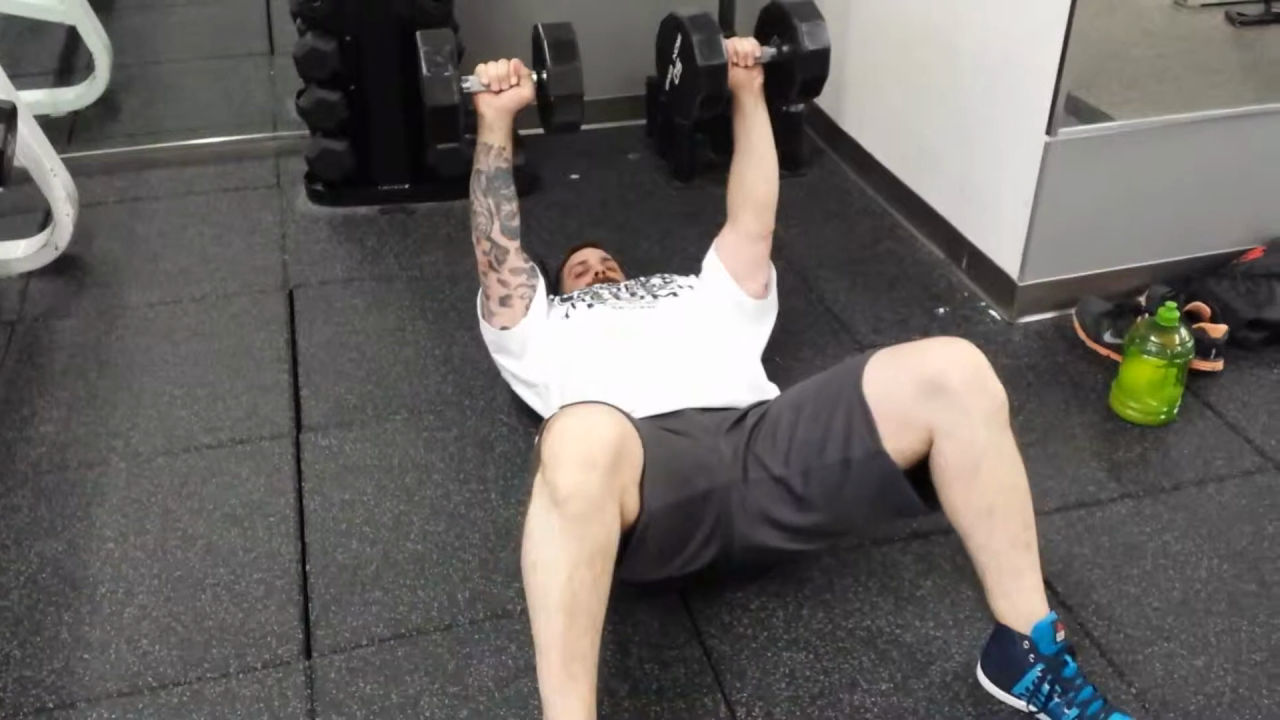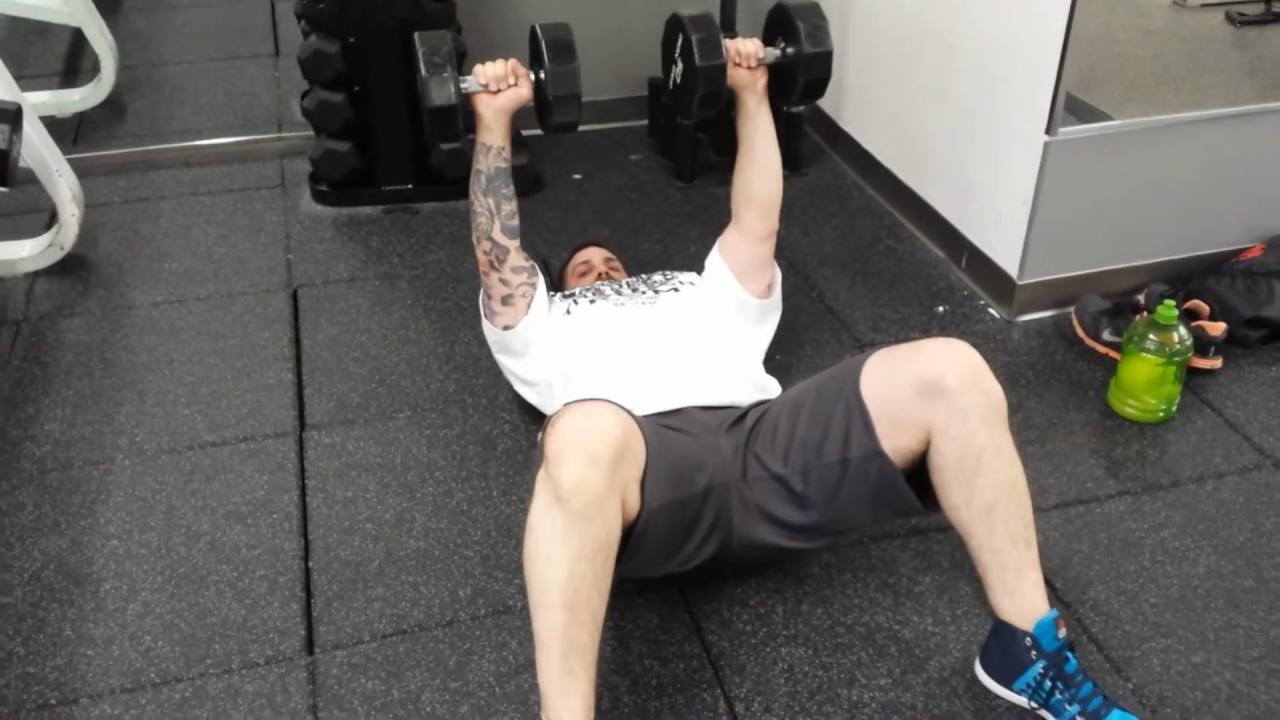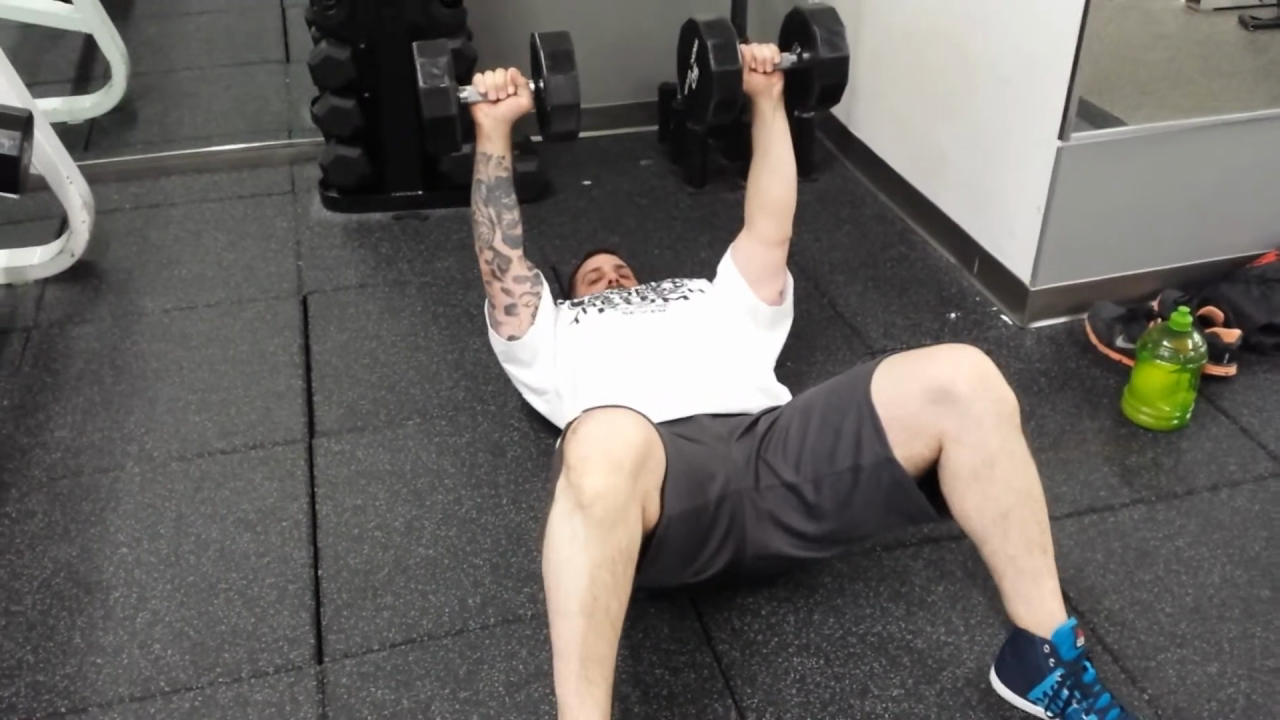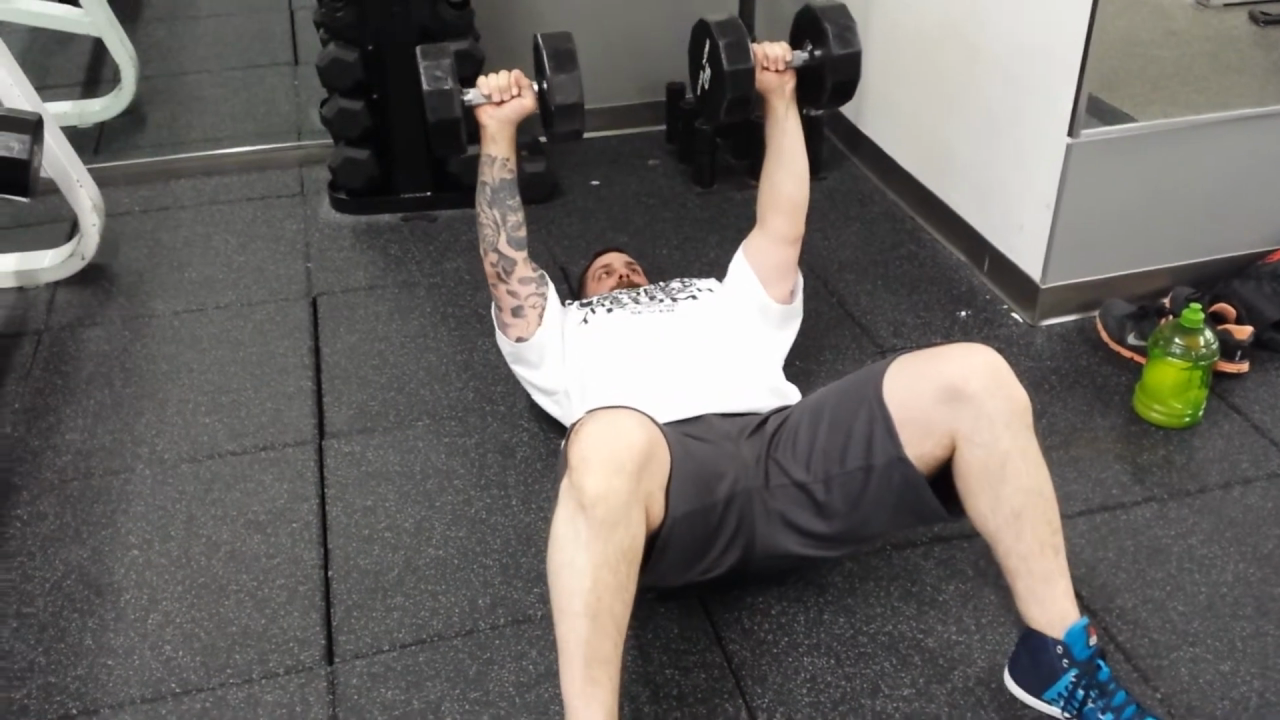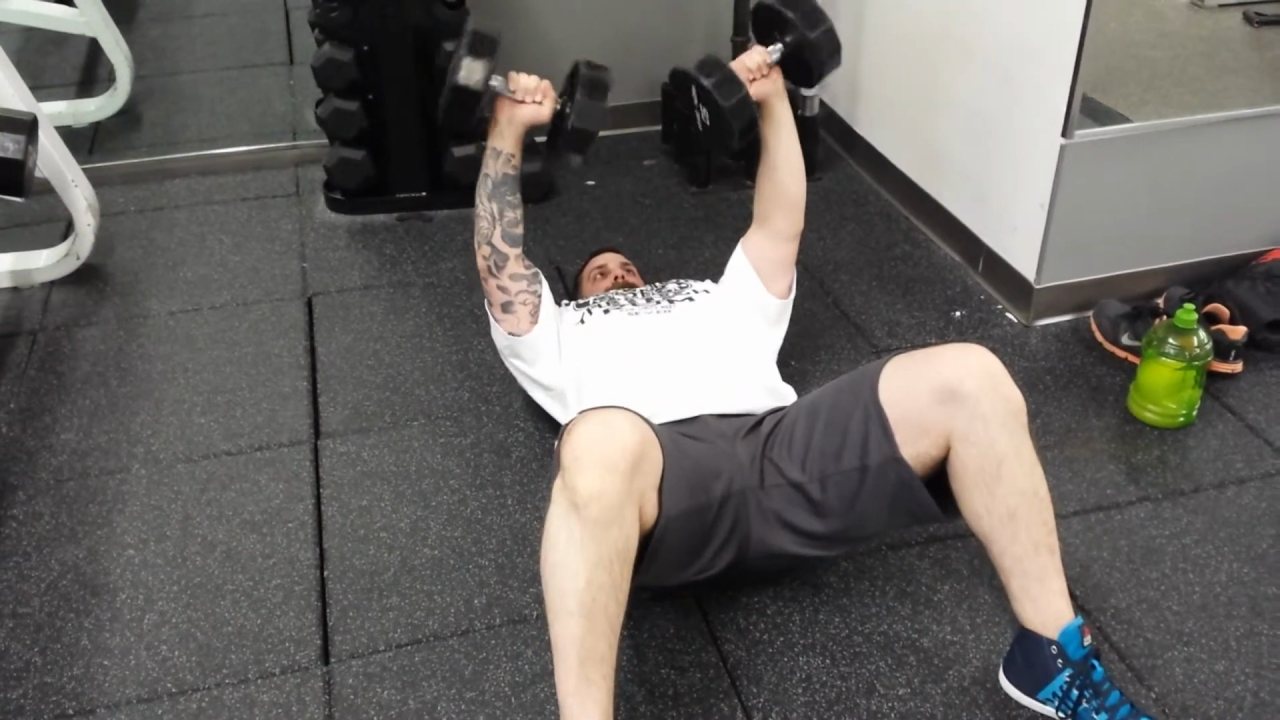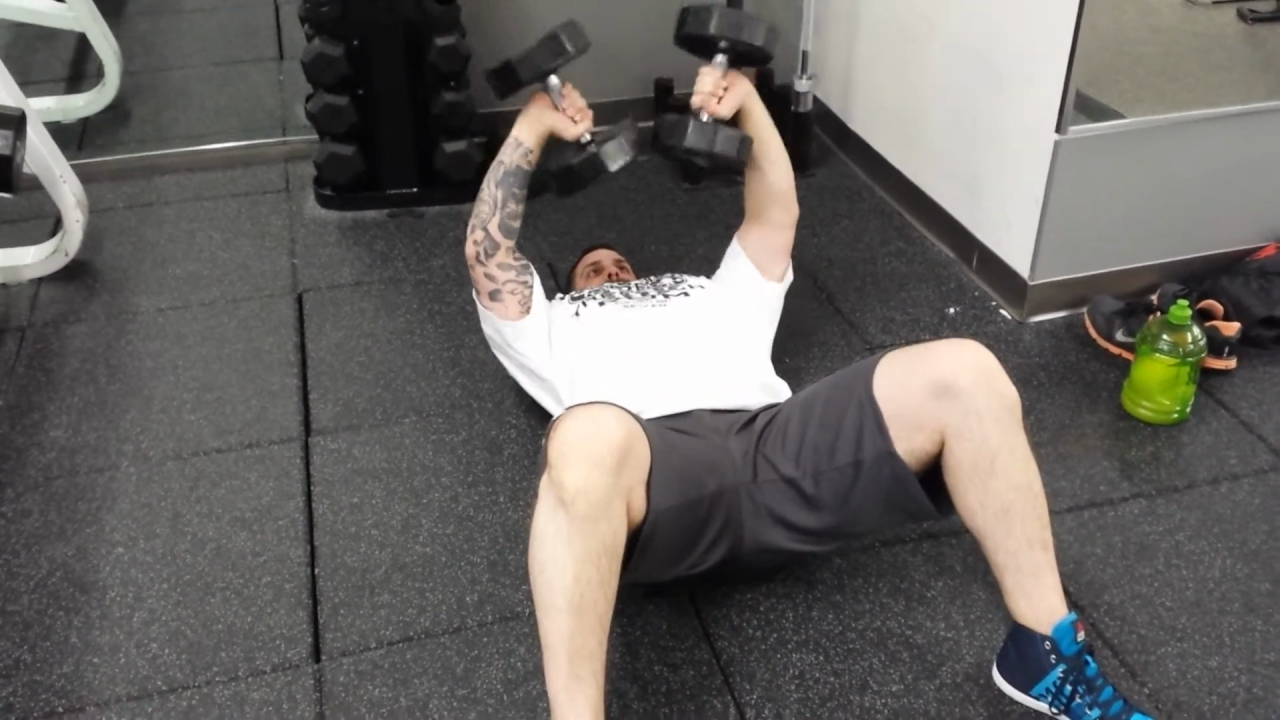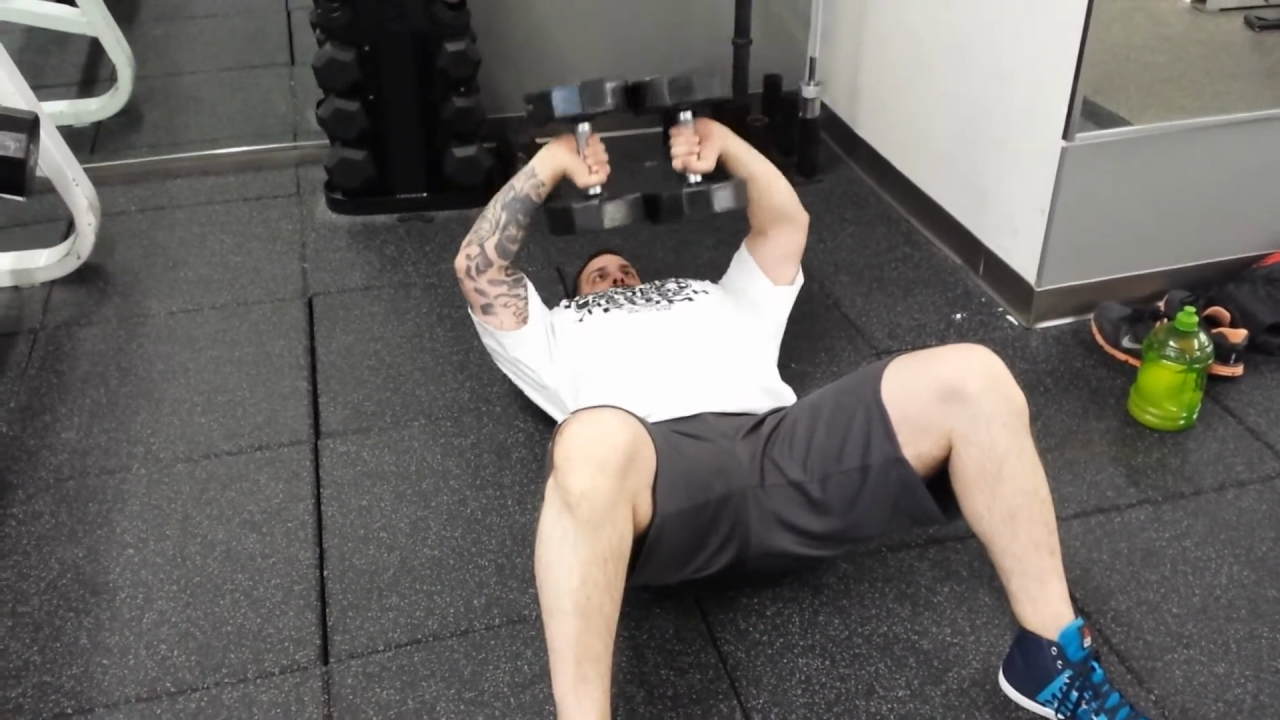
dt=0.5s
person 1, frame 1
left shoulder: (703, 298)
right shoulder: (546, 327)
left elbow: (751, 226)
right elbow: (497, 254)
left wrist: (747, 95)
right wrist: (495, 119)
left hip: (765, 442)
right hip: (642, 465)
left knee: (952, 372)
right knee: (582, 441)
left ankle: (1028, 648)
person 1, frame 2
left shoulder: (703, 296)
right shoulder: (549, 324)
left elbow: (755, 225)
right elbow: (497, 252)
left wrist: (751, 94)
right wrist: (494, 119)
left hip: (763, 439)
right hip: (645, 458)
left knee: (950, 373)
right knee: (584, 438)
left ankle: (1028, 644)
person 1, frame 3
left shoulder: (713, 301)
right shoulder: (557, 332)
left elbow: (769, 232)
right elbow: (501, 264)
left wrist: (766, 101)
right wrist: (493, 129)
left hip: (775, 449)
right hip: (654, 472)
left knee: (961, 379)
right knee: (606, 445)
left ankle: (1043, 652)
person 1, frame 4
left shoulder: (723, 301)
right shoulder: (565, 331)
left elbow: (781, 230)
right elbow: (506, 265)
left wrist: (779, 99)
right wrist: (498, 130)
left hip: (785, 447)
right hip: (664, 470)
left knee: (974, 379)
right knee: (609, 447)
left ankle: (1057, 650)
person 1, frame 5
left shoulder: (718, 301)
right shoulder: (563, 328)
left elbow: (780, 225)
right elbow: (497, 260)
left wrist: (773, 100)
right wrist: (508, 129)
left hip: (781, 449)
right hip: (661, 469)
left knee: (967, 378)
right knee: (601, 445)
left ankle: (1053, 651)
person 1, frame 6
left shoulder: (713, 295)
right shoulder: (556, 324)
left elbow: (775, 217)
right elbow: (486, 250)
left wrist: (747, 103)
right wrist: (531, 128)
left hip: (773, 444)
right hip: (654, 467)
left knee: (962, 374)
right knee: (589, 440)
left ankle: (1046, 646)
person 1, frame 7
left shoulder: (719, 298)
right shoulder: (561, 333)
left elbow: (786, 225)
right elbow: (478, 268)
left wrist: (723, 143)
right wrist: (548, 164)
left hip: (781, 451)
right hip: (658, 470)
left knee: (971, 379)
right knee: (593, 445)
left ankle: (1051, 653)
